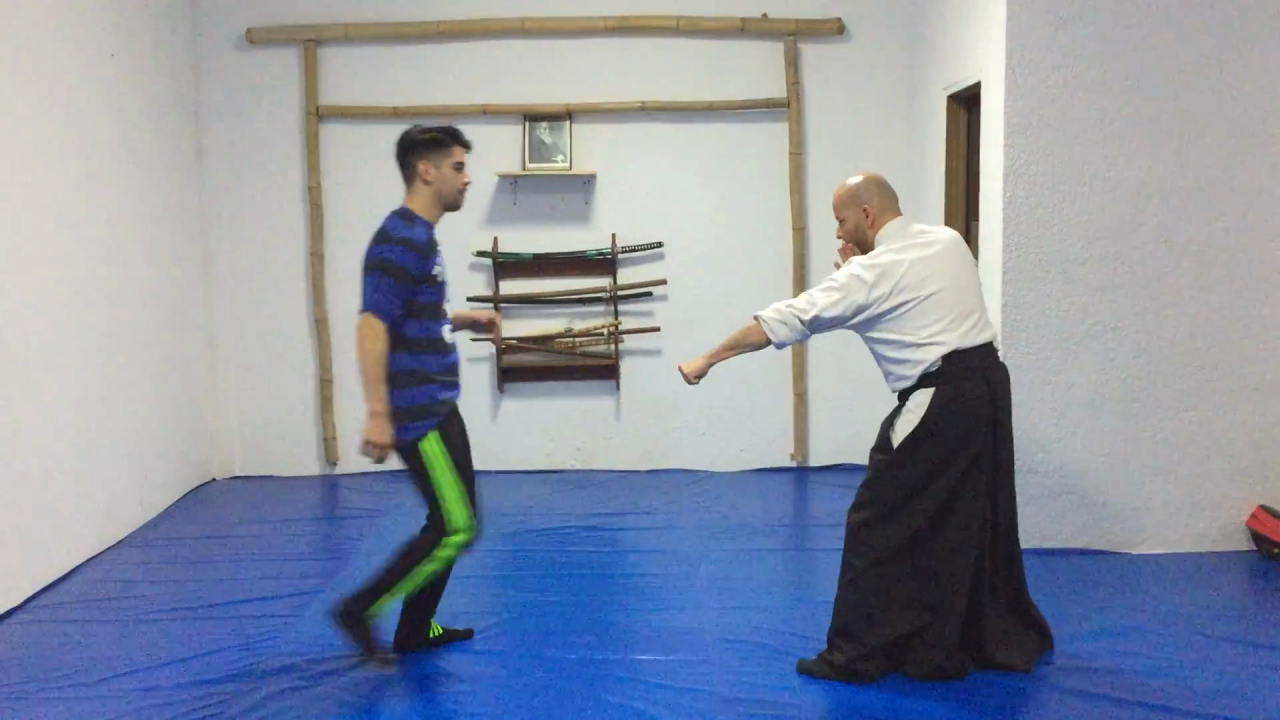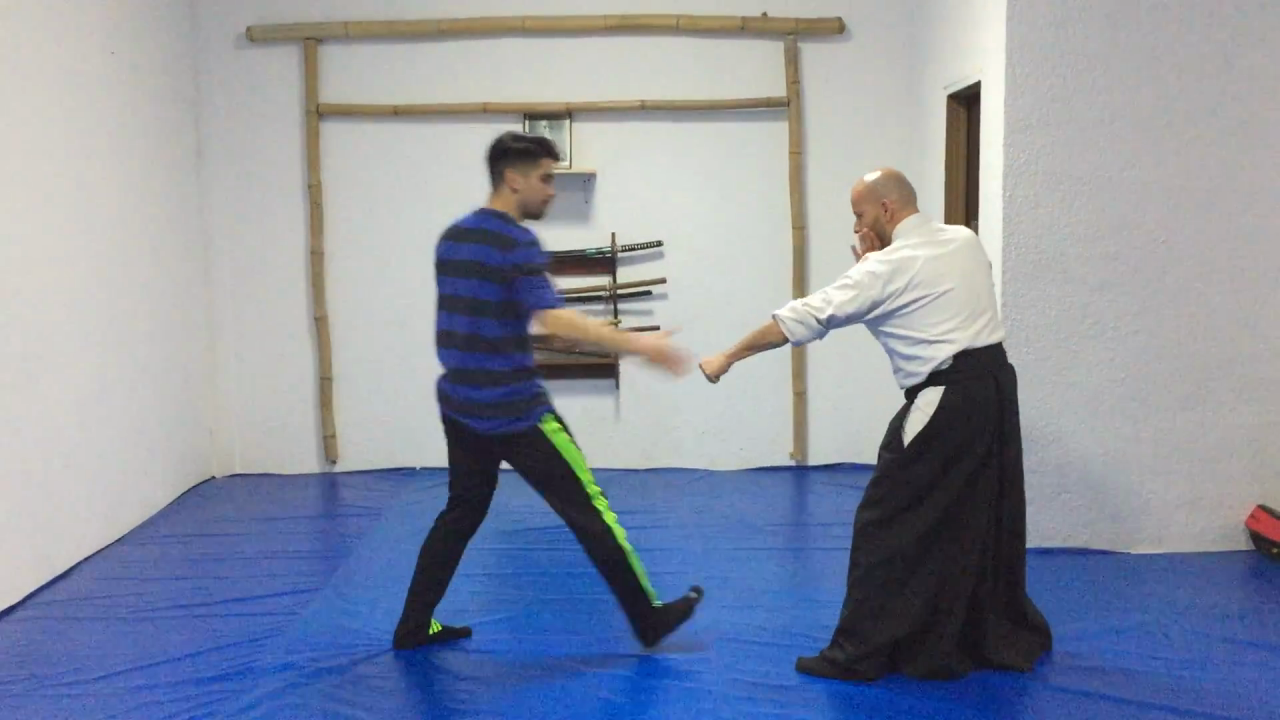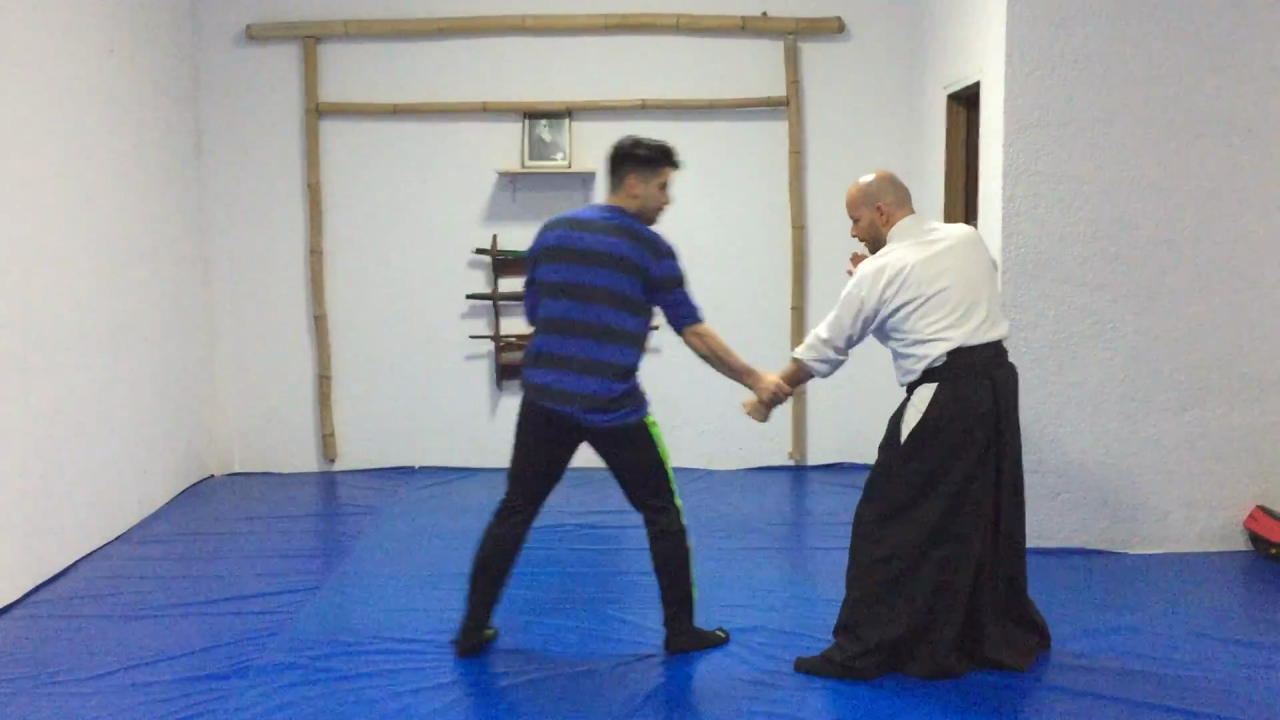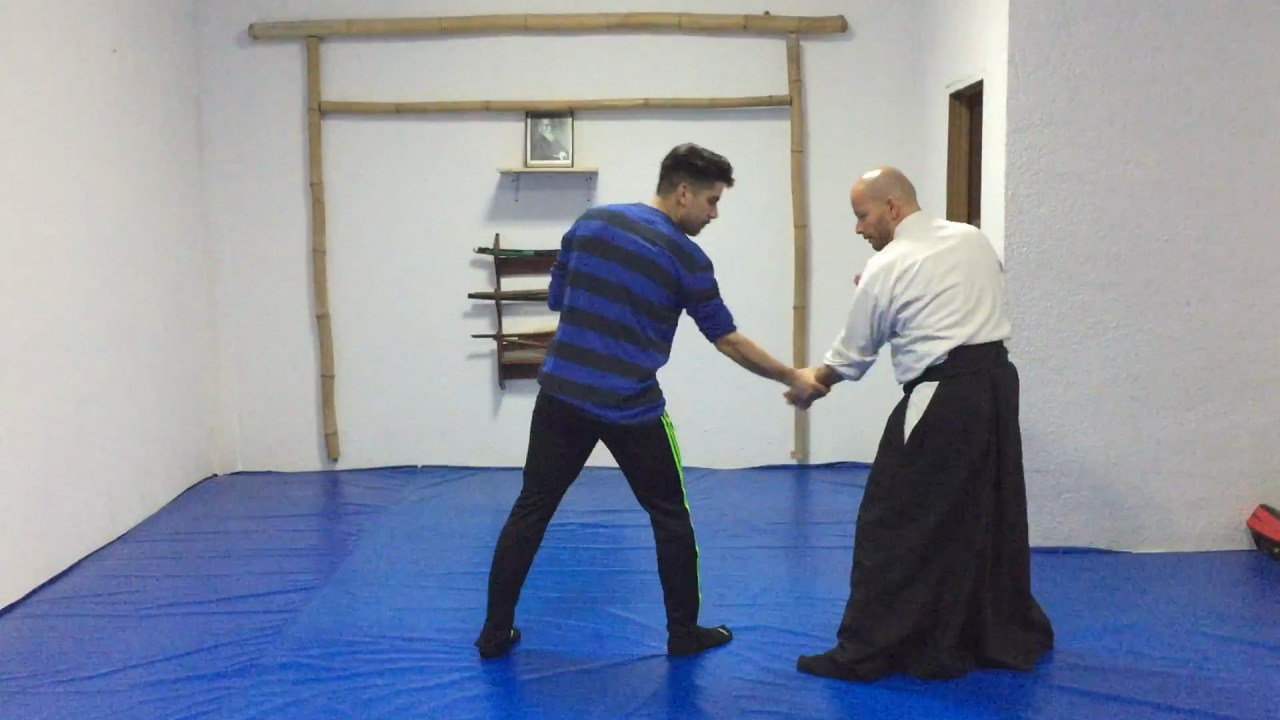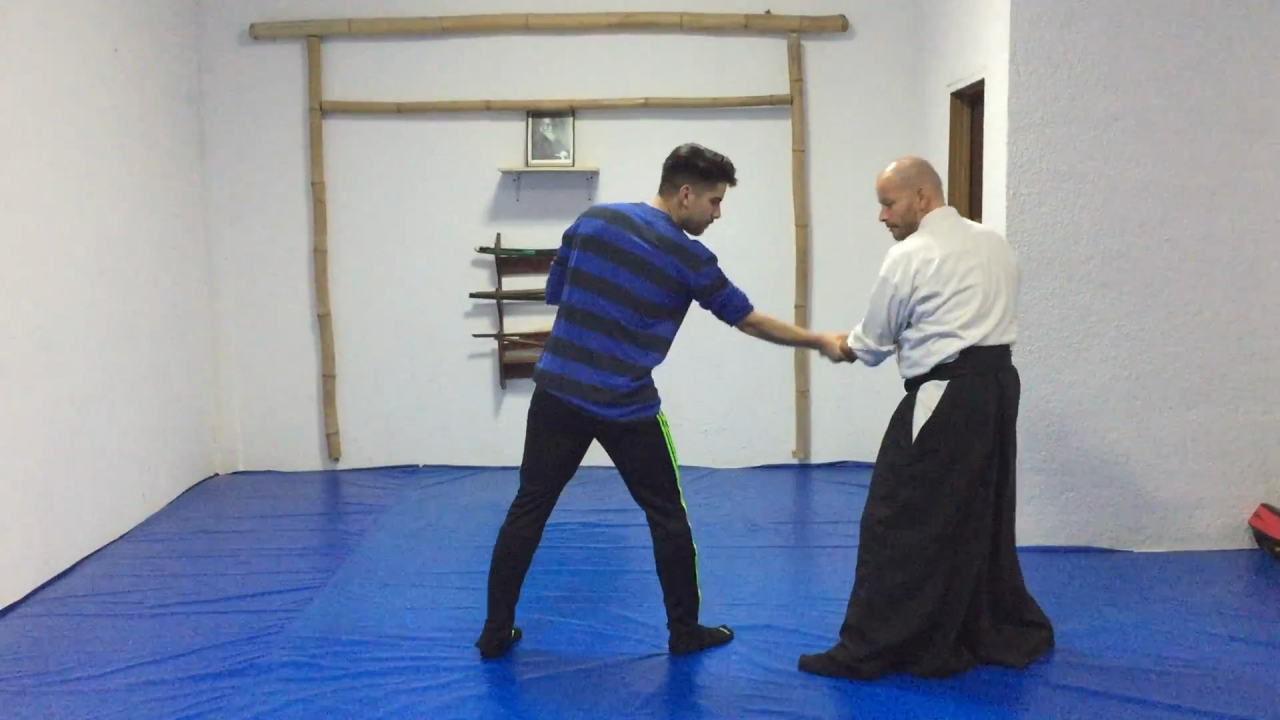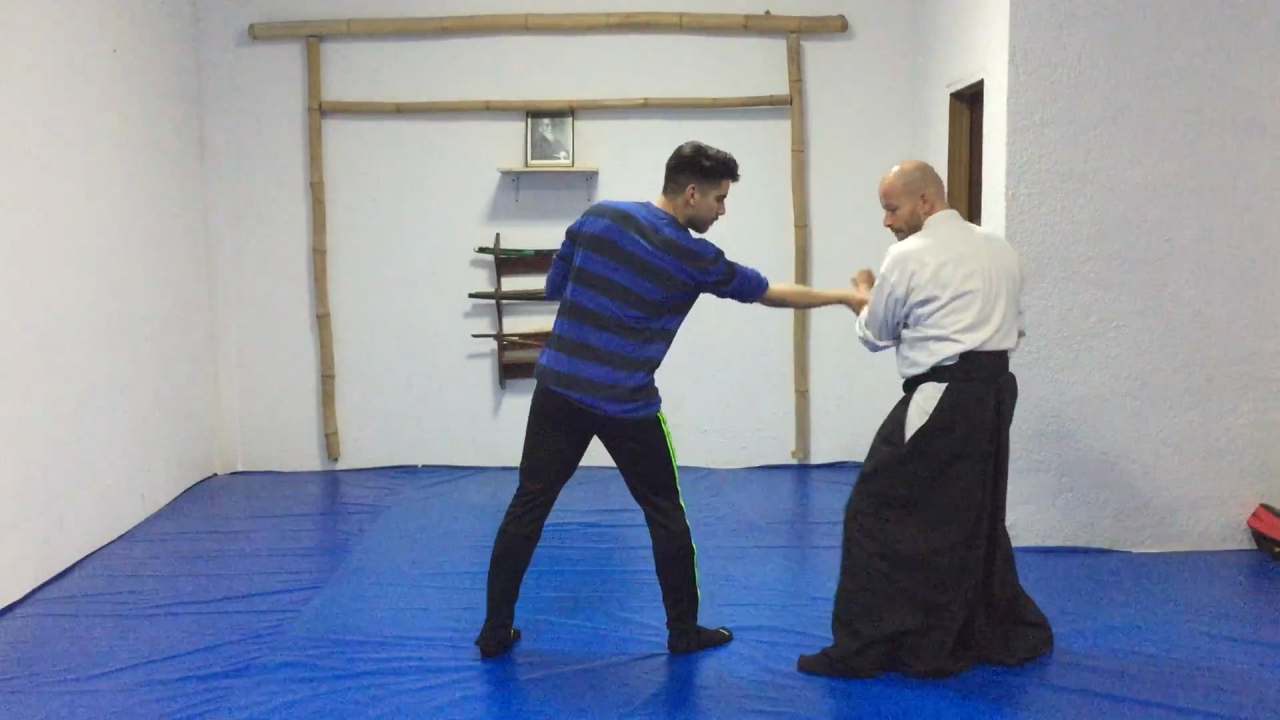
dt=0.3s
person 1, frame 1
left shoulder: (421, 236)
right shoulder: (404, 239)
right elbow: (373, 325)
left wrist: (465, 320)
right wrist: (378, 414)
left hip: (432, 406)
right hip: (417, 412)
left knee: (453, 517)
right knee: (454, 526)
left ankle: (417, 625)
right ankle: (362, 606)
person 1, frame 2
left shoulder: (454, 238)
right shoulder: (516, 243)
right elbow: (553, 317)
right wrist: (638, 344)
left hip: (462, 405)
right hip: (513, 409)
left knee: (463, 510)
right knee: (586, 506)
left ankle: (414, 625)
right ankle: (647, 617)
person 1, frame 3
left shoulder: (552, 232)
right shoulder: (650, 248)
left elbow: (533, 311)
right elbow: (694, 332)
right wrist: (755, 379)
left hip: (545, 400)
right hip: (615, 408)
left knee: (514, 511)
right knee: (662, 515)
left ankle: (474, 630)
right ankle: (681, 630)
person 1, frame 4
left shoulder: (591, 222)
right shoulder: (687, 259)
left elbow: (557, 299)
right elbow: (728, 340)
right wrist: (792, 377)
left hip: (561, 394)
right hip: (631, 408)
left knee: (532, 509)
right knee: (670, 517)
left ankle: (495, 631)
right ankle: (684, 631)
person 1, frame 5
left shoulder: (592, 219)
right shoulder: (688, 259)
left elbow: (554, 291)
right elbow: (748, 318)
right wrist: (819, 341)
left hip: (556, 390)
right hip: (625, 406)
left knee: (529, 507)
right knee: (667, 515)
left ankle: (495, 632)
right ankle: (685, 630)
person 1, frame 6
left shoulder: (597, 217)
right shoulder: (695, 257)
left elbow: (554, 286)
right elbow: (766, 292)
right wrist: (844, 296)
left hip: (557, 387)
right hip: (626, 403)
left knee: (529, 505)
right knee: (665, 513)
left ankle: (495, 631)
right ankle: (684, 631)
person 2, frame 1
left shoulder: (873, 271)
right shoulder: (949, 242)
left elbow: (786, 319)
left wrist: (707, 359)
left hip: (940, 402)
right hip: (986, 388)
left knee: (880, 525)
right knee: (980, 520)
left ankle: (855, 655)
right ankle: (1006, 637)
person 2, frame 2
left shoulder: (888, 267)
right shoulder: (966, 241)
left elbow: (805, 317)
left wrist: (729, 357)
left hip: (947, 402)
right hip: (995, 389)
left knee: (889, 524)
right knee: (984, 518)
left ankle: (858, 653)
right ankle: (1005, 636)
person 2, frame 3
left shoulder: (880, 271)
right shoulder: (968, 240)
left elbow: (824, 349)
left wrist: (772, 395)
left hip: (947, 399)
right hip: (997, 385)
left knee: (889, 523)
right knee: (988, 515)
left ankle: (859, 652)
right ankle: (1007, 636)
person 2, frame 4
left shoulder: (886, 267)
right shoulder: (974, 240)
left elbow: (850, 354)
left wrist: (808, 388)
left hip: (944, 398)
right hip: (996, 384)
left knee: (893, 523)
right knee: (989, 515)
left ankle: (865, 652)
right ankle: (1009, 635)
person 2, frame 5
left shoulder: (910, 255)
right shoulder: (995, 243)
left elbow: (872, 344)
left wrist: (841, 346)
left hip: (946, 398)
right hip: (998, 387)
left knee: (900, 522)
right knee: (982, 516)
left ankle: (868, 650)
right ankle: (1009, 632)
person 2, frame 6
left shoulder: (909, 256)
right shoulder: (1000, 248)
left elbow: (875, 335)
right elbow: (1013, 326)
left wrist: (865, 299)
left hip: (942, 400)
right hip: (994, 392)
left knee: (881, 513)
right knee: (976, 519)
left ankle: (865, 647)
right ankle: (1008, 634)
